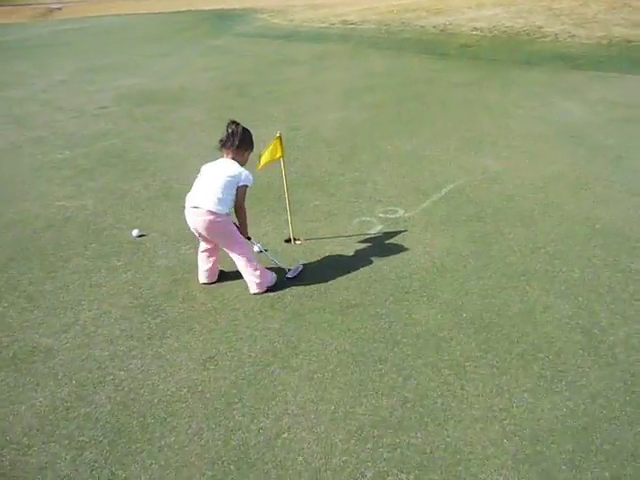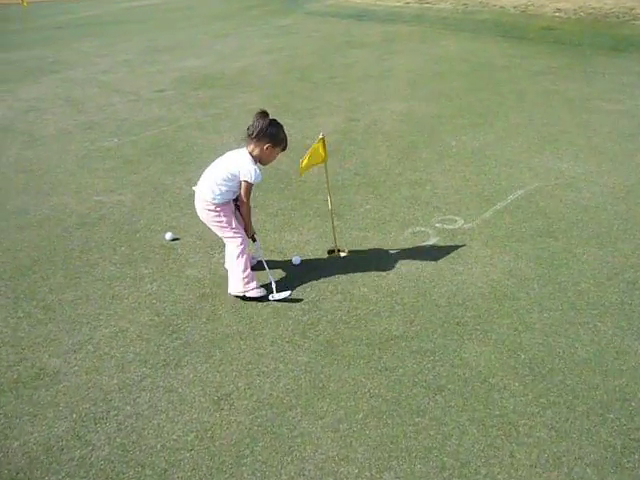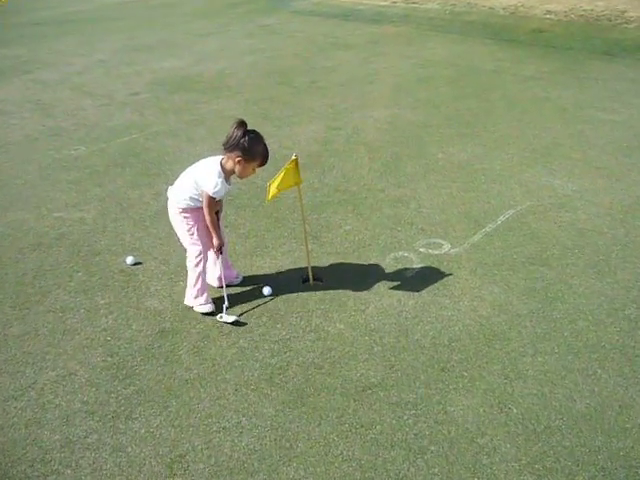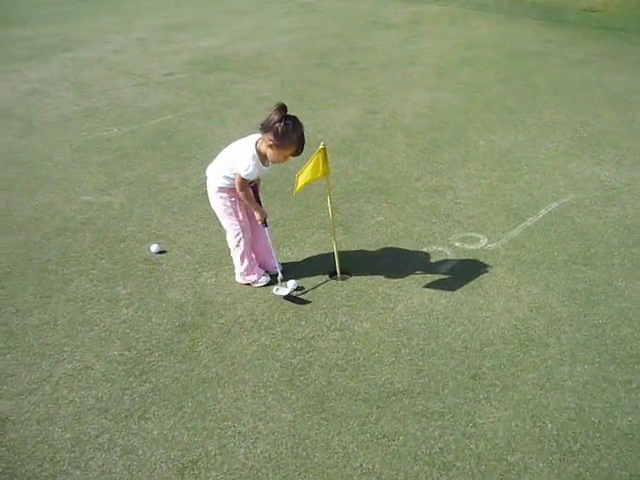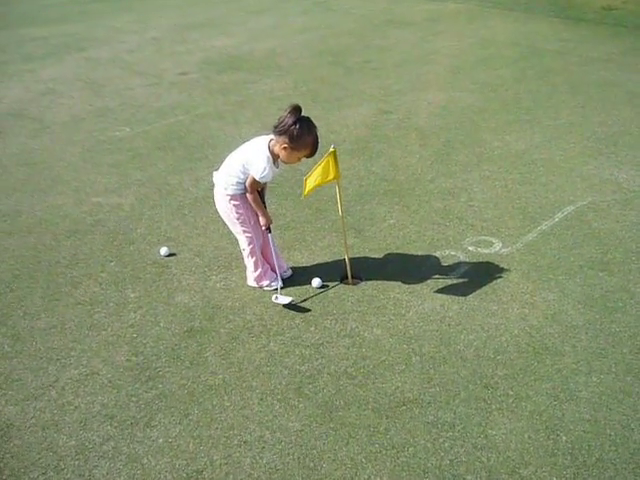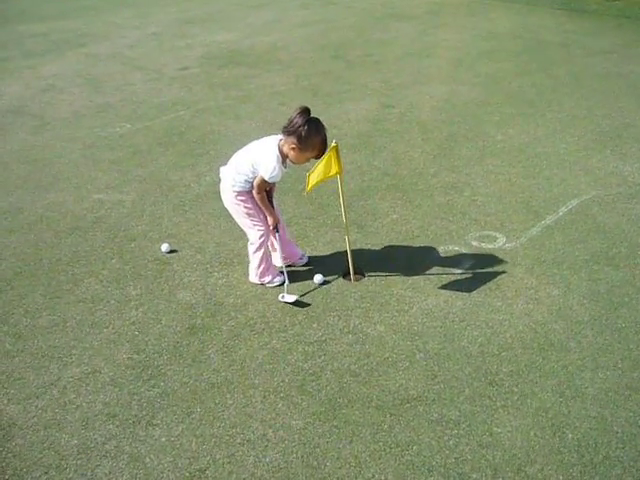
dt=0.7s
person 1, frame 1
left shoulder: (209, 166)
right shoulder: (243, 174)
right elbow: (239, 207)
right wrist: (245, 232)
left hip: (191, 212)
right hip: (211, 216)
left knee: (208, 243)
right knee: (240, 247)
left ankle: (207, 274)
person 1, frame 2
left shoulder: (240, 153)
right shoulder: (251, 170)
right elbow: (244, 202)
left wrist: (244, 224)
right wrist: (249, 226)
left hip: (205, 196)
right hip: (211, 204)
left knee: (236, 228)
right knee: (238, 238)
left ankle: (236, 261)
right ankle: (243, 284)
person 1, frame 3
left shoulder: (224, 163)
right shoulder: (216, 179)
right elbow: (208, 210)
left wrist: (219, 203)
right wrist: (215, 236)
left hip: (199, 202)
right hip: (183, 208)
left knee: (218, 242)
right knee: (200, 250)
left ankle: (221, 276)
right ankle: (197, 297)
person 1, frame 4
left shoulder: (262, 142)
right shoulder: (249, 161)
right elbow: (241, 189)
left wrist: (256, 180)
right wrist: (257, 210)
left hip: (240, 183)
right hip: (223, 188)
left knee: (258, 223)
right knee: (240, 230)
left ankle: (263, 262)
right ankle: (247, 273)
person 1, frame 5
left shoulder: (272, 142)
right shoulder: (264, 165)
right elbow: (251, 190)
left wrist: (263, 207)
right wrist: (263, 215)
left hip: (243, 188)
right hip: (230, 194)
left knee: (263, 230)
right knee: (251, 236)
left ankle: (275, 267)
right ankle: (260, 277)
person 1, frame 6
left shoulder: (281, 141)
right shoulder: (273, 165)
right elbow: (257, 190)
left wrist: (270, 188)
right wrist: (270, 214)
left hip: (249, 183)
right hip: (236, 190)
left knee: (275, 221)
right knee: (261, 229)
left ankle: (287, 256)
right ankle: (262, 274)
